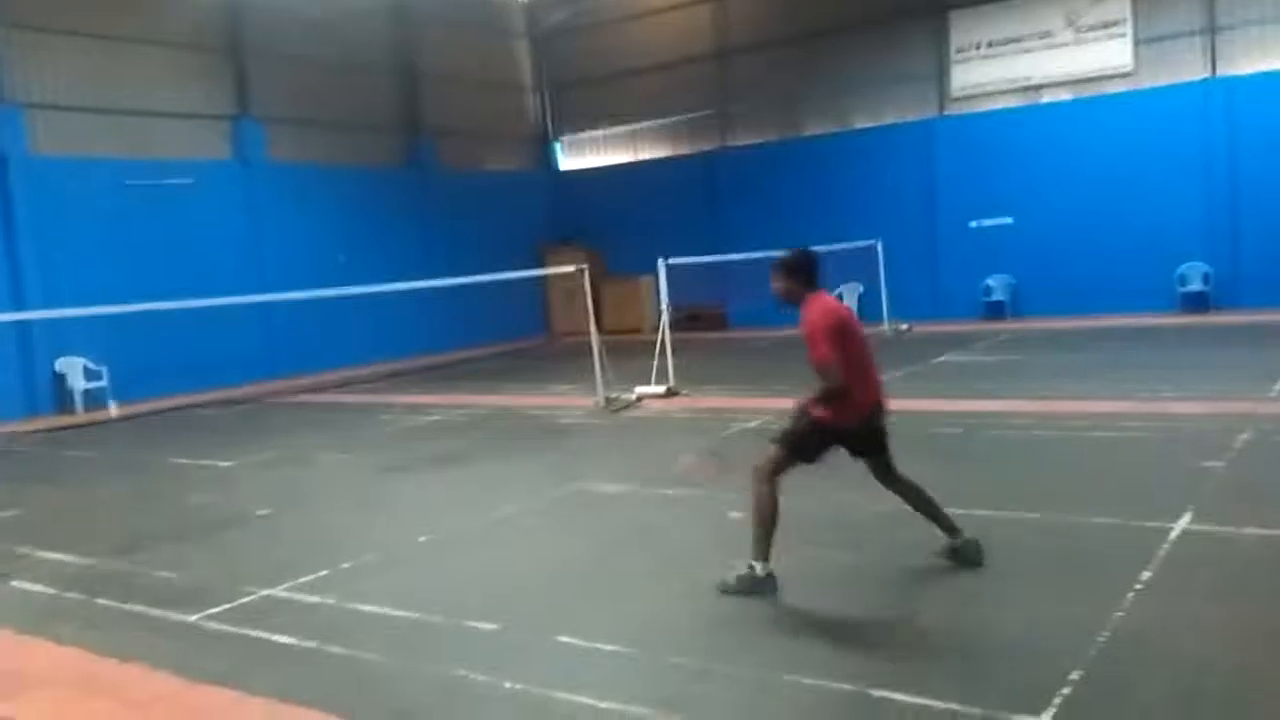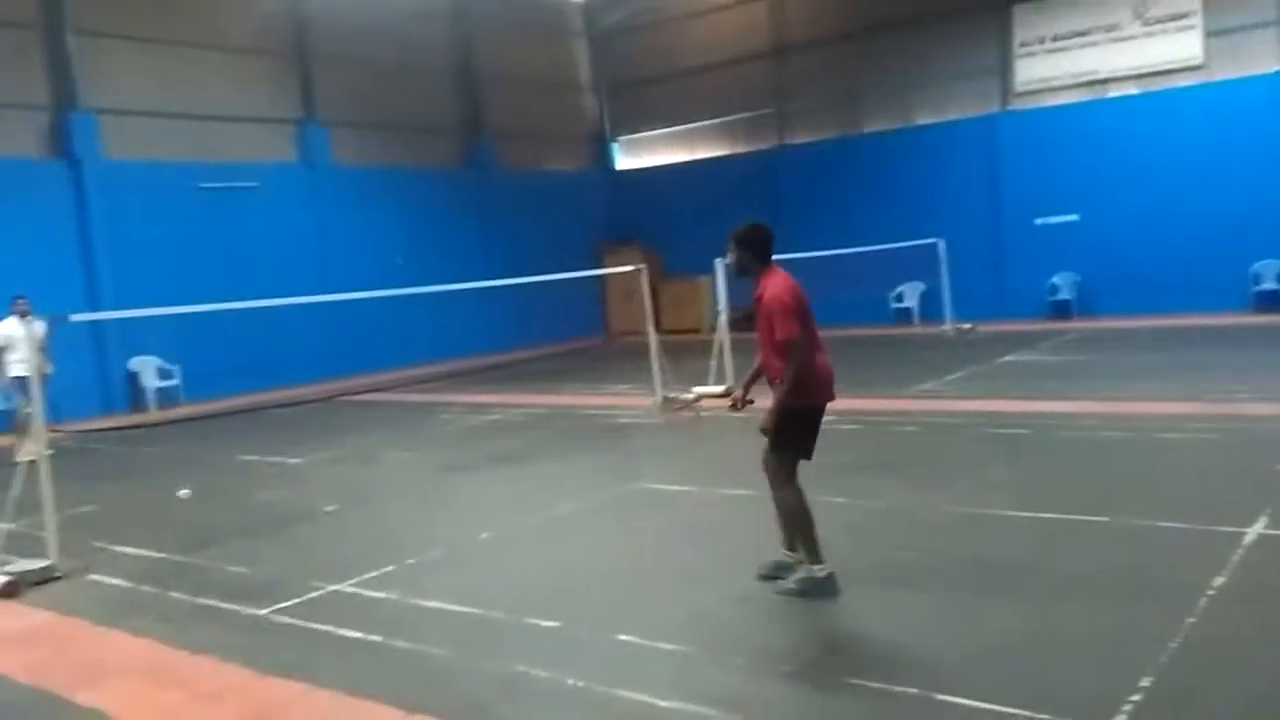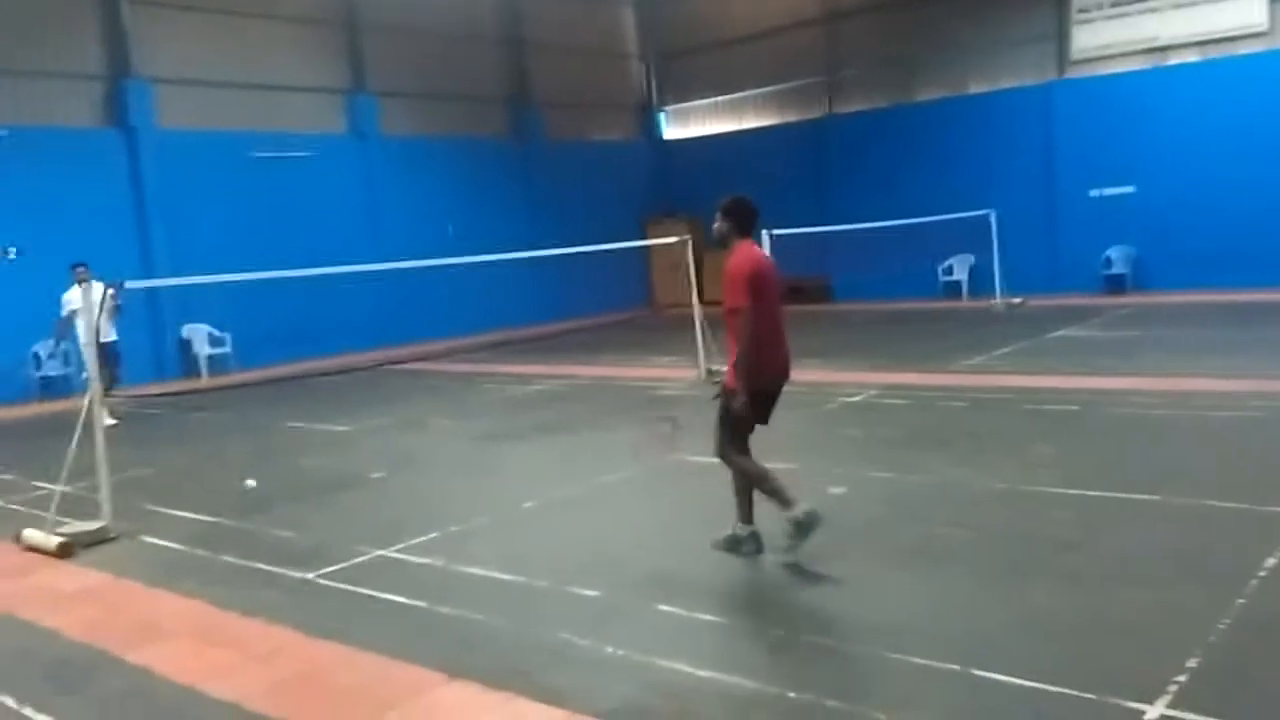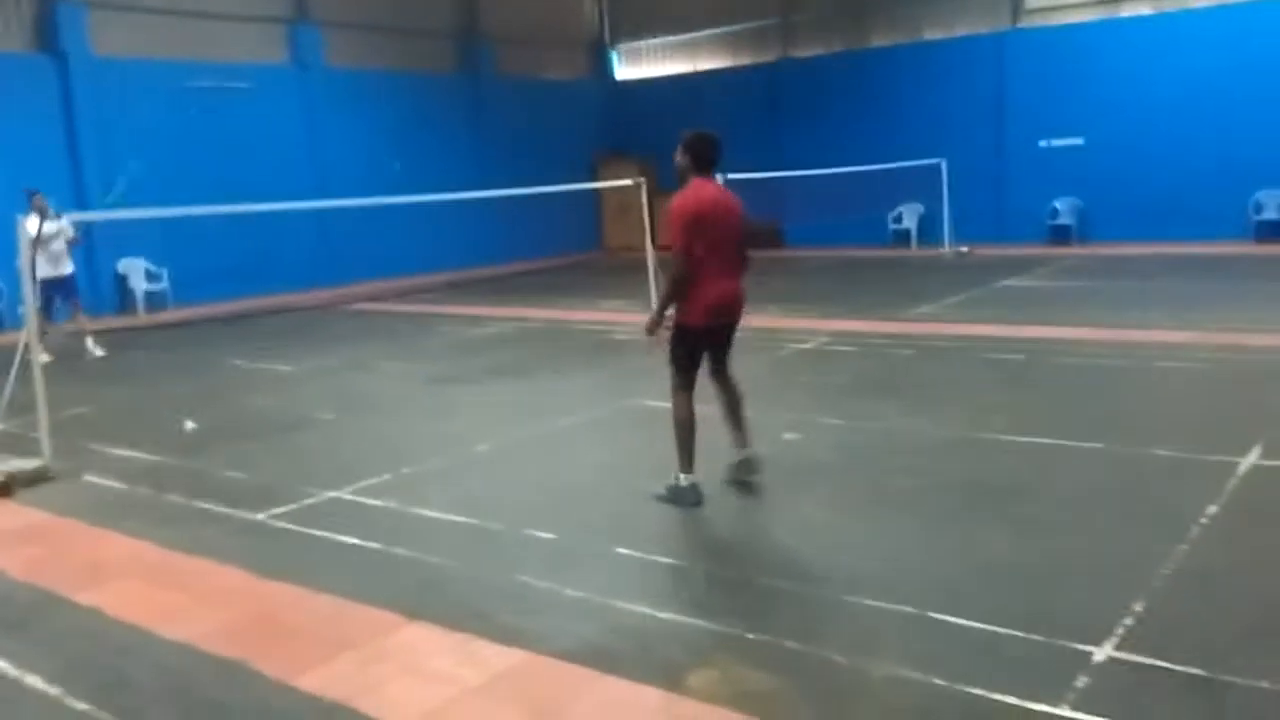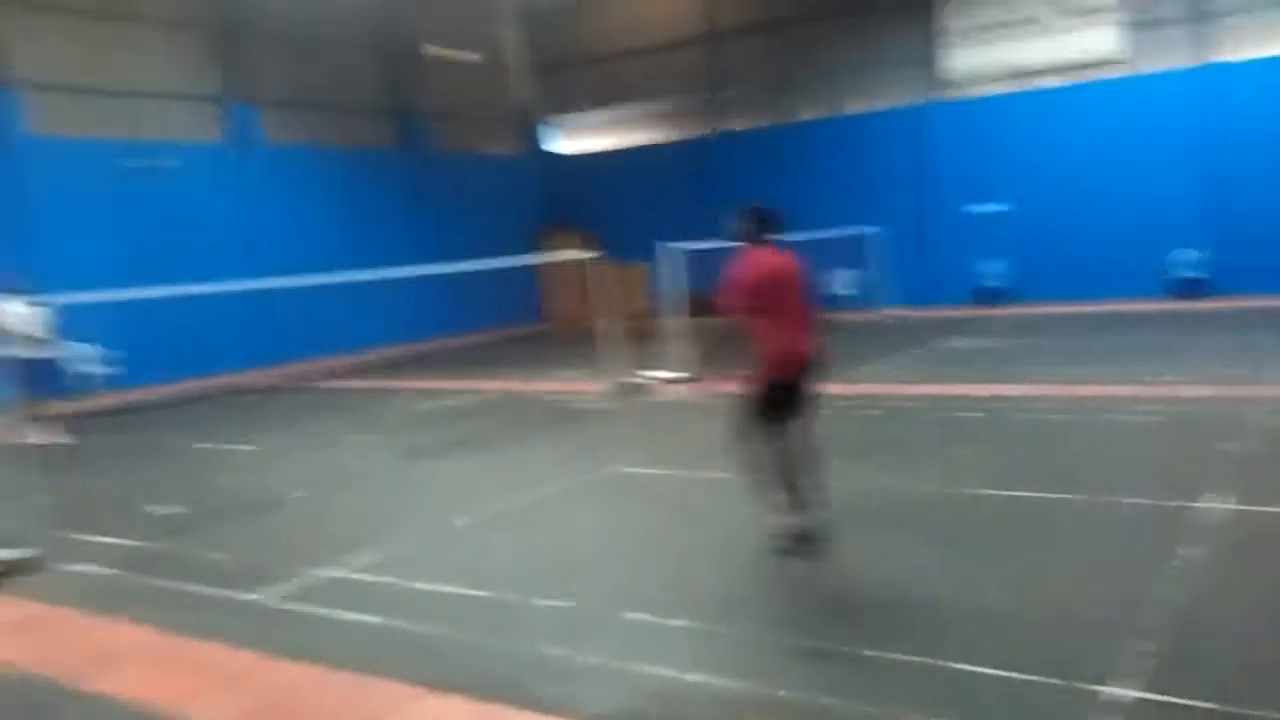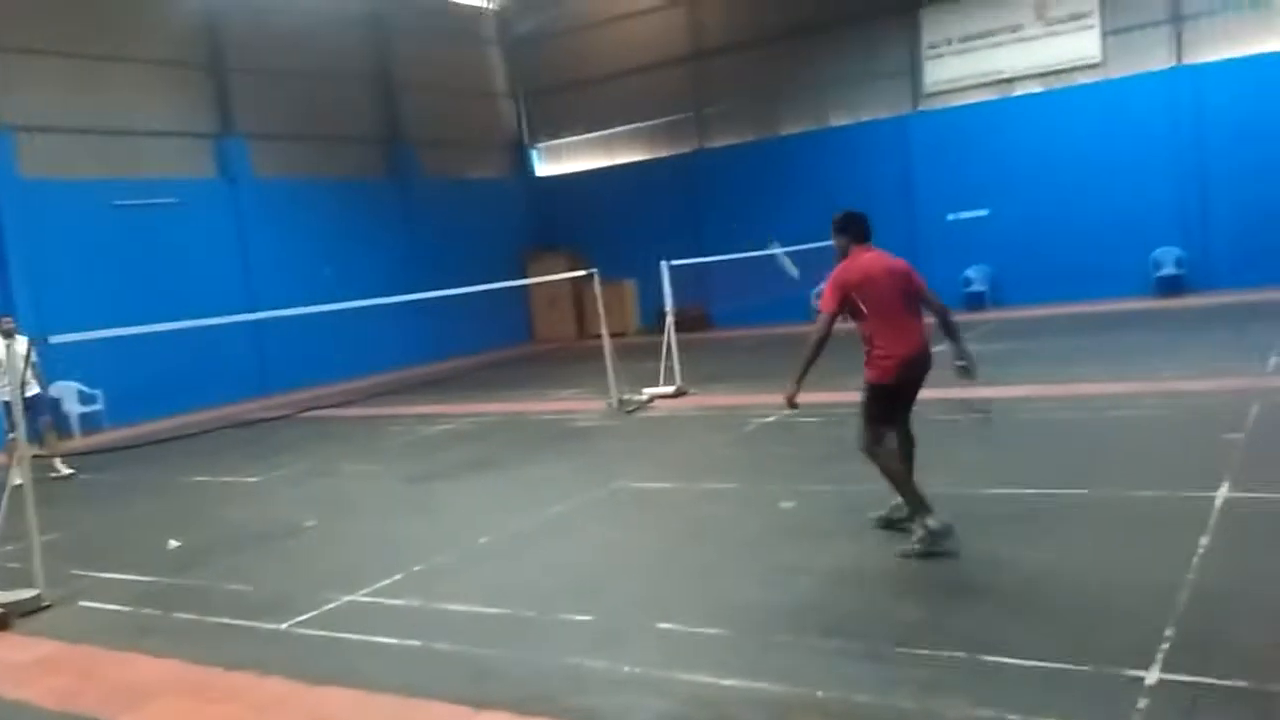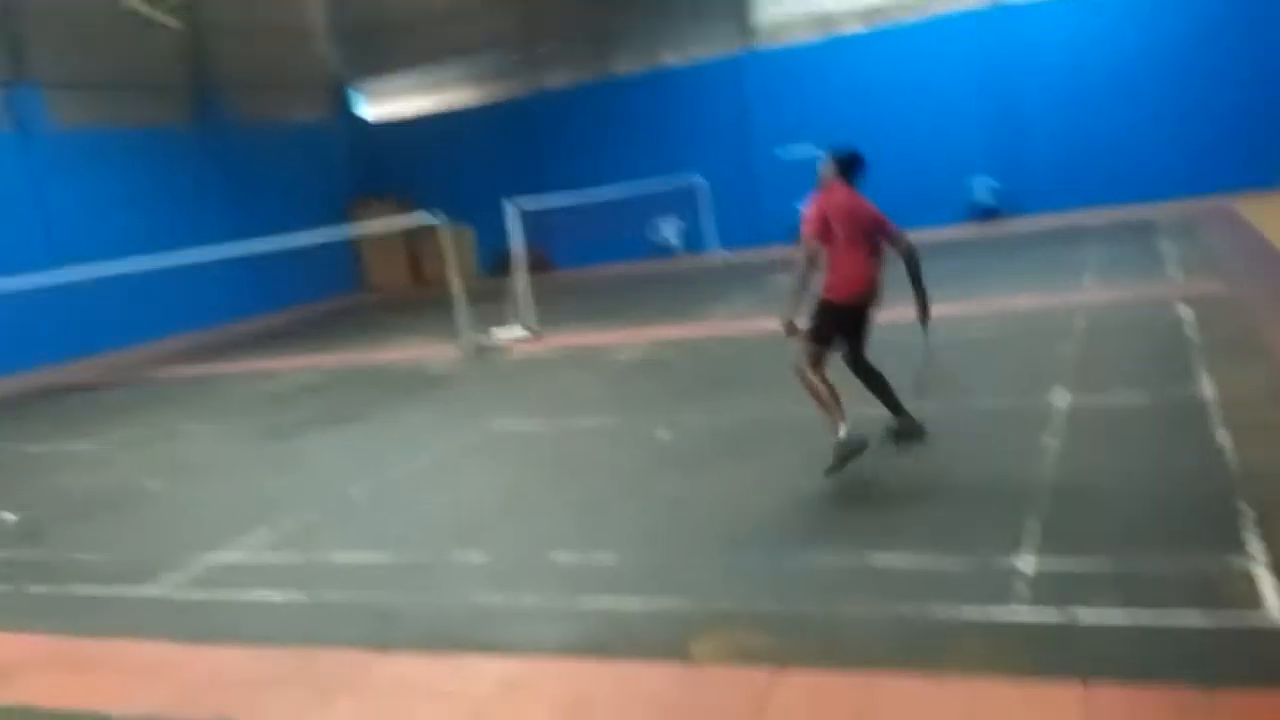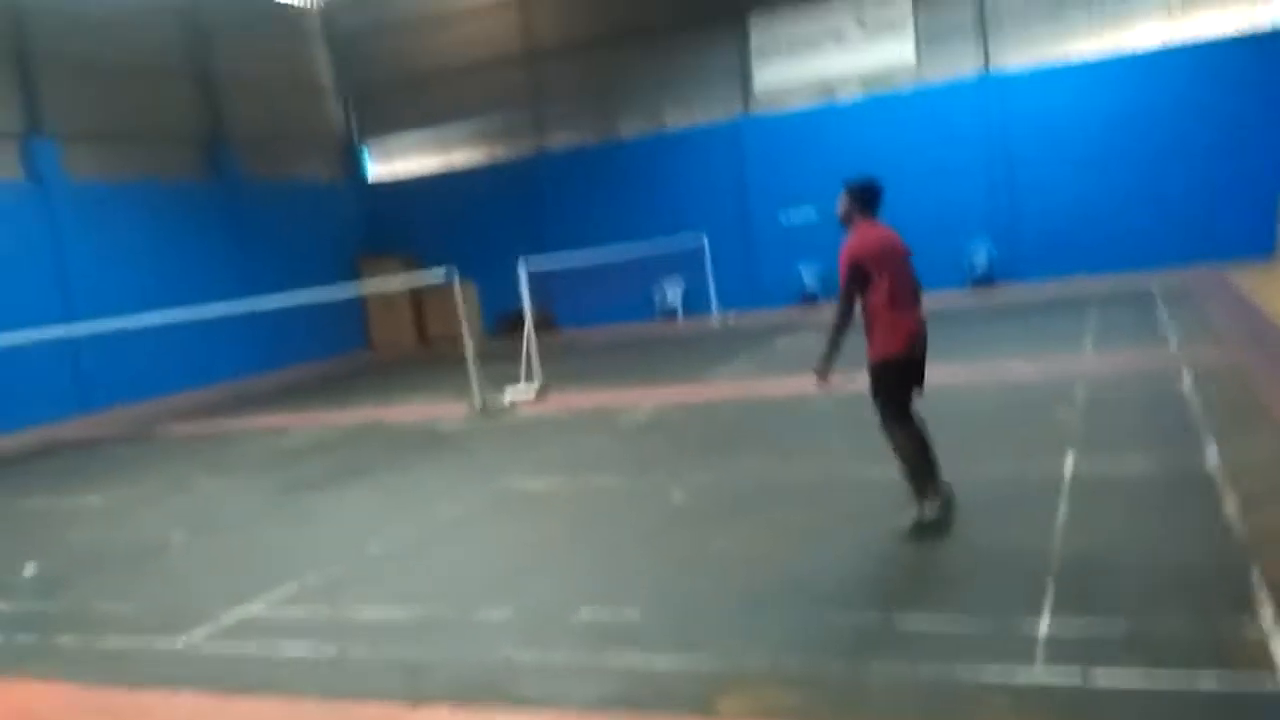
dt=0.5s
person 1, frame 1
left shoulder: (815, 317)
right shoulder: (827, 306)
left elbow: (838, 382)
left wrist: (806, 406)
right wrist: (815, 403)
left hip: (840, 410)
right hip: (866, 405)
left knee: (765, 472)
right knee: (887, 474)
left ankle: (759, 571)
right ankle: (959, 541)
person 1, frame 2
left shoulder: (777, 294)
right shoulder: (769, 286)
left elbow: (798, 360)
left wrist: (776, 409)
right wrist: (746, 386)
left hip: (801, 394)
right hip: (796, 392)
left knee: (781, 475)
right knee: (774, 466)
left ankle: (818, 573)
right ankle: (791, 555)
person 1, frame 3
left shoulder: (739, 264)
right shoulder: (757, 259)
left elbow: (749, 332)
left wrist: (741, 387)
left hip: (755, 373)
right hip: (770, 368)
left knee: (728, 450)
right knee: (735, 445)
left ankle: (797, 512)
right ankle: (745, 531)
person 1, frame 4
left shoulder: (682, 203)
right shoulder: (731, 201)
left elbow: (679, 268)
right elbow: (741, 260)
left wrist: (659, 311)
left hip: (695, 309)
right hip: (729, 303)
left knee: (681, 389)
right knee: (721, 374)
left ankle: (687, 482)
right ankle: (745, 455)
person 1, frame 5
left shoulder: (743, 269)
right shoulder: (790, 264)
left elbow: (739, 327)
right elbow: (808, 313)
left hip: (773, 362)
right hip: (801, 358)
left knee: (756, 437)
right knee: (792, 431)
left ankle: (789, 520)
right ankle: (803, 517)
person 1, frame 6
left shoulder: (843, 275)
right shoulder: (899, 265)
left elbow: (822, 332)
right elbow: (938, 309)
left wrist: (798, 381)
right wrist: (961, 352)
left hip: (887, 364)
right hip: (917, 357)
left knee: (874, 444)
right knee: (898, 424)
left ankle: (930, 524)
right ankle: (905, 505)
person 1, frame 7
left shoulder: (823, 202)
right shoulder: (868, 210)
left elbow: (809, 254)
right elbow: (906, 250)
left wrist: (792, 307)
right wrist: (920, 297)
left hip: (840, 295)
right hip: (863, 293)
left knee: (807, 365)
right knee: (856, 359)
left ankle: (844, 433)
right ankle: (906, 422)
person 1, frame 8
left shoulder: (856, 244)
right shoulder: (892, 239)
left elbow: (844, 308)
right elbow: (914, 288)
left wrist: (827, 358)
left hip: (888, 346)
right hip: (912, 337)
left knee: (894, 424)
right knee: (903, 416)
left ankle: (931, 509)
right ankle: (936, 489)
